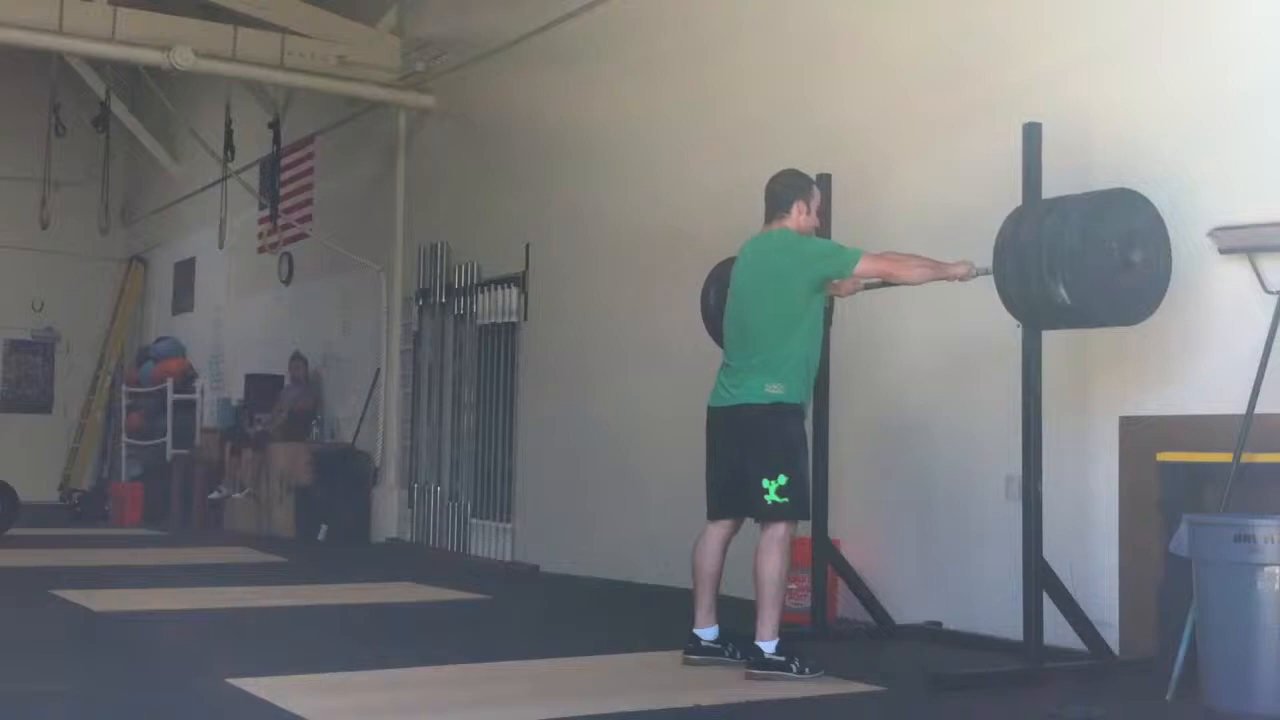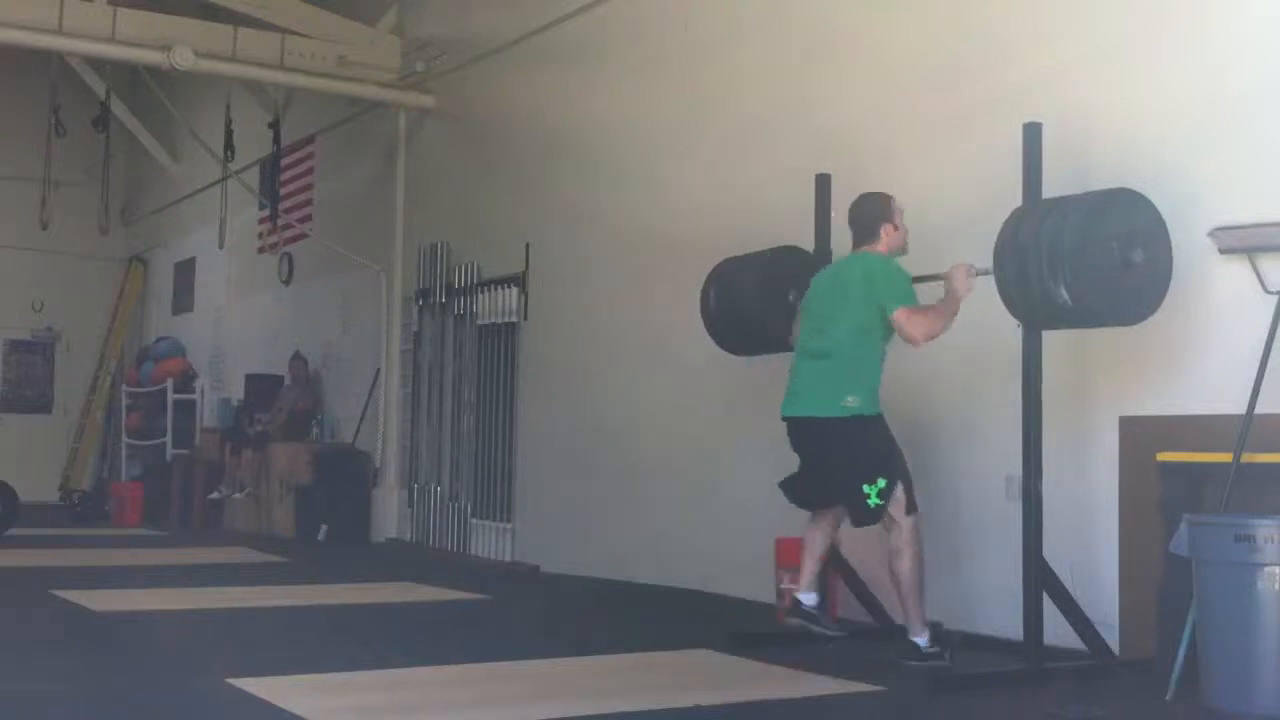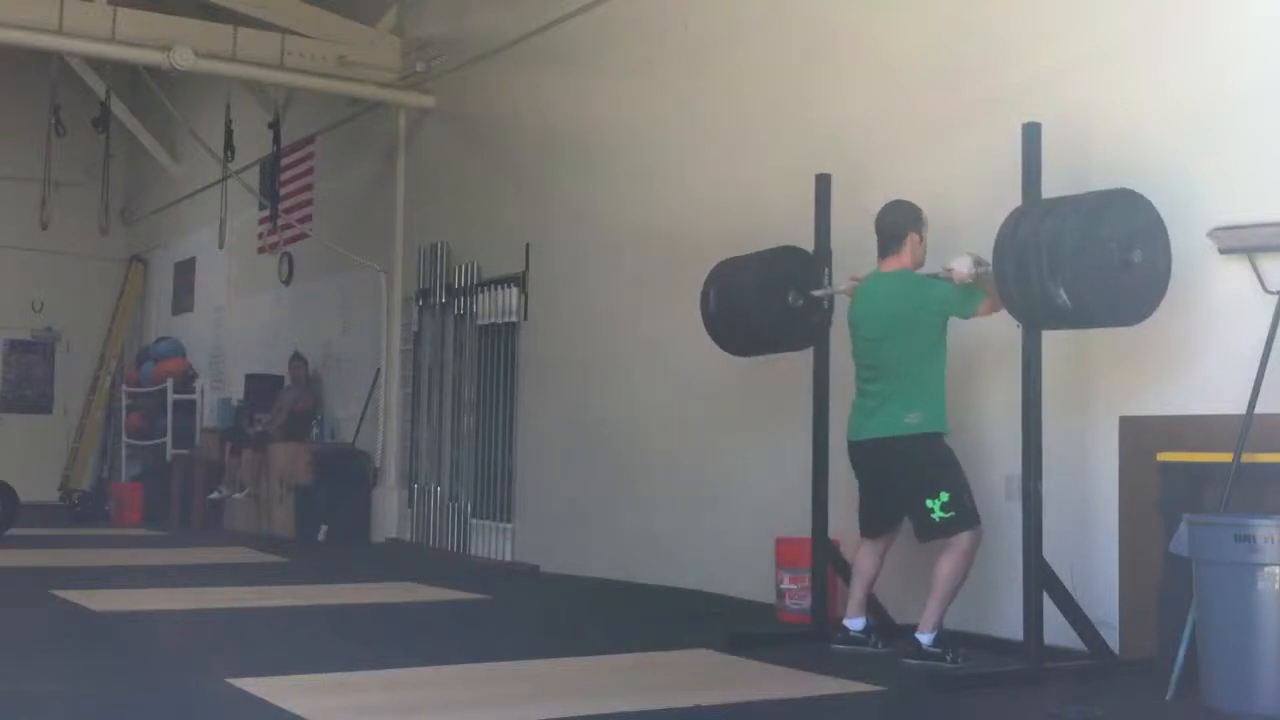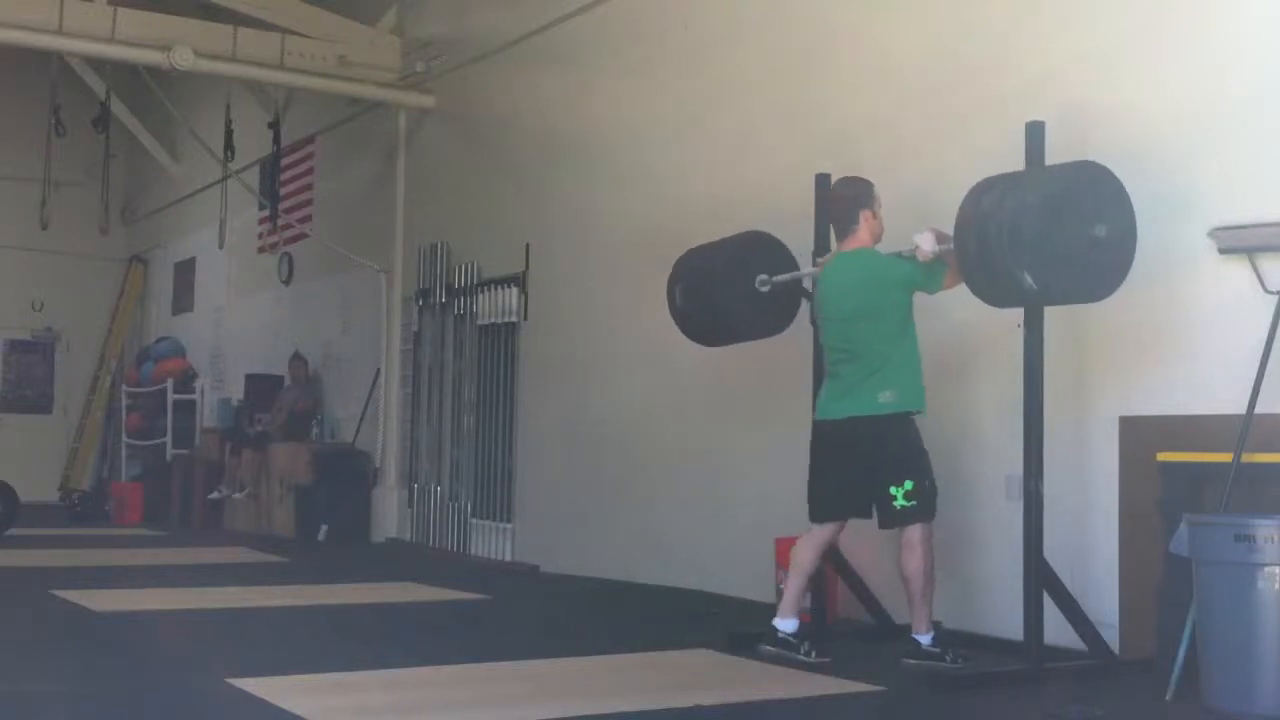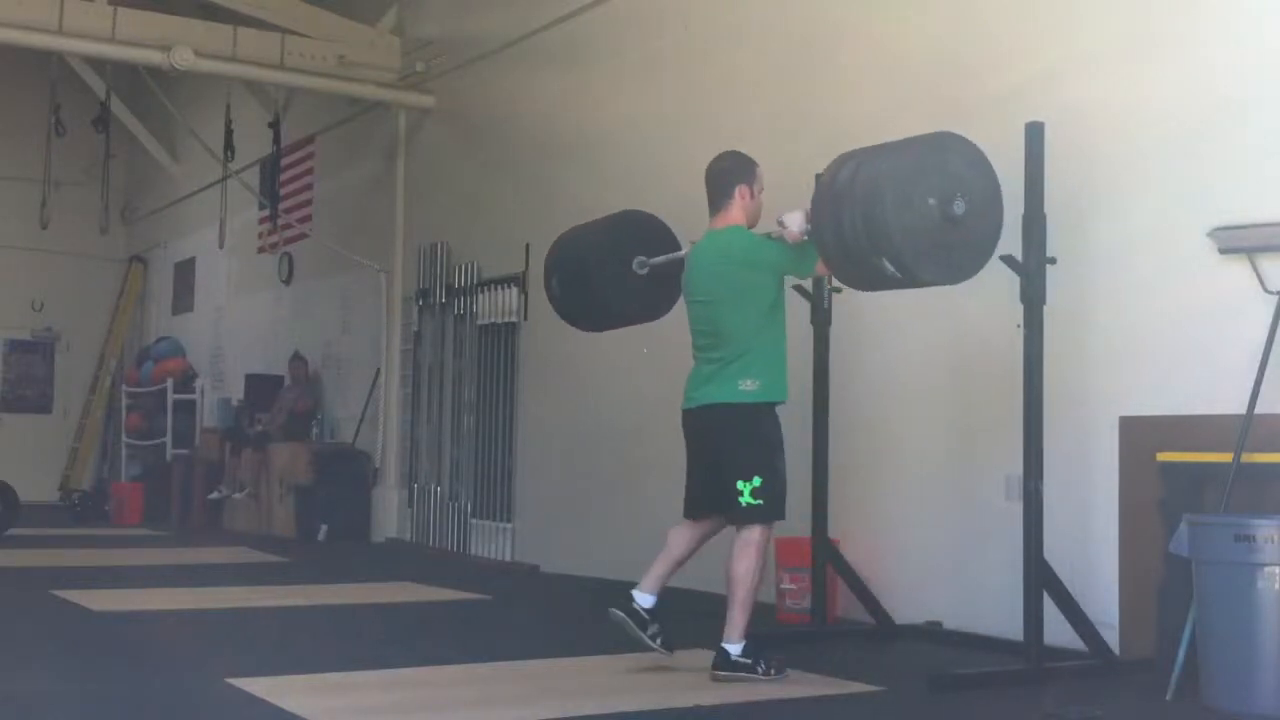
dt=1s
person 1, frame 1
left shoulder: (752, 252)
right shoulder: (803, 250)
right elbow: (889, 267)
left wrist: (829, 289)
right wrist: (949, 270)
left hip: (728, 407)
right hip: (769, 409)
left knee: (722, 521)
right knee: (777, 524)
left ankle: (704, 636)
right ankle: (768, 650)
person 1, frame 2
left shoulder: (827, 275)
right shoulder: (884, 274)
left elbow: (799, 331)
right elbow: (919, 330)
right wrist: (955, 292)
left hip: (801, 413)
right hip: (846, 415)
left knee: (829, 505)
right knee: (902, 521)
left ankle: (805, 600)
right ankle: (920, 640)
person 1, frame 3
left shoulder: (862, 296)
right shoulder: (927, 292)
right elbow: (993, 303)
right wrist: (972, 274)
left hip: (864, 437)
right hip: (912, 437)
left knee: (878, 533)
right knee: (963, 534)
left ankle: (852, 625)
right ankle: (925, 639)
person 1, frame 4
left shoulder: (825, 278)
right shoulder: (890, 269)
right elbow: (952, 275)
right wrist: (936, 250)
left hip: (832, 419)
right hip: (883, 417)
left knee: (826, 523)
right knee: (915, 524)
left ankle: (783, 627)
right ankle: (922, 640)
person 1, frame 5
left shoulder: (697, 256)
right shoulder: (756, 248)
right elbow: (825, 263)
right wrist: (800, 234)
left hip: (702, 403)
right hip: (742, 404)
left knee: (706, 516)
right knee: (756, 525)
left ankle: (642, 601)
right ankle: (734, 651)
